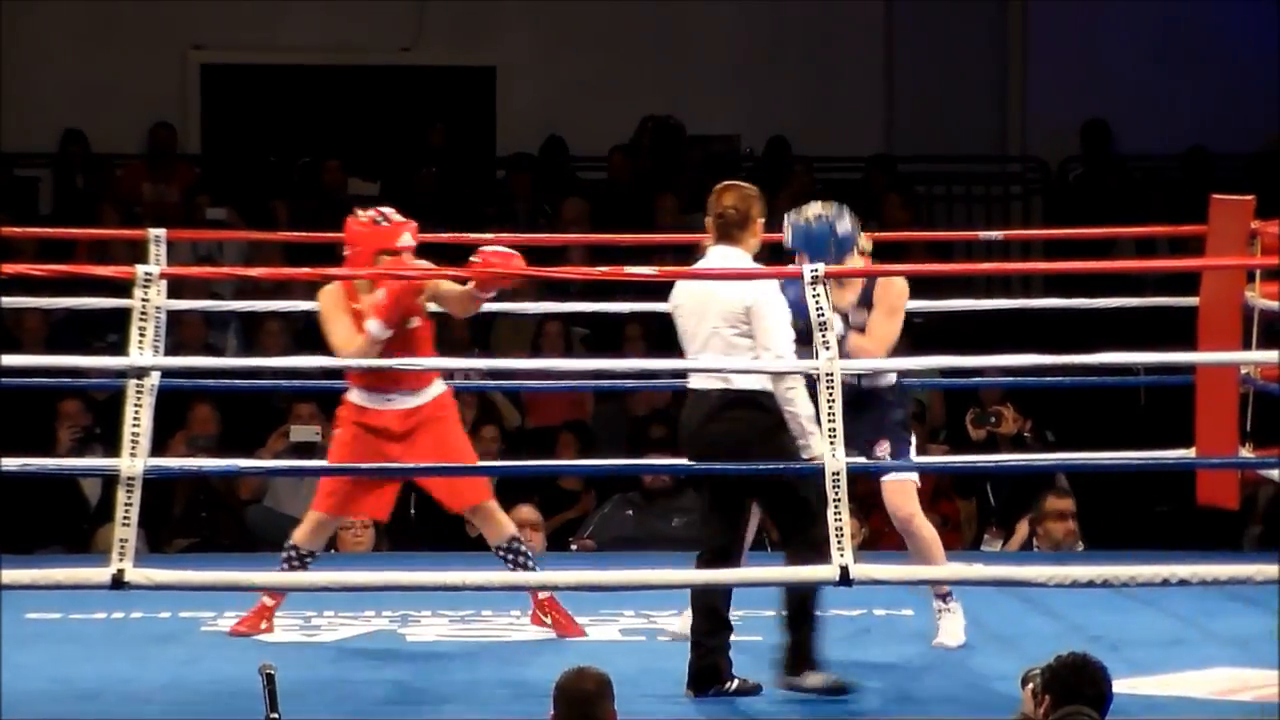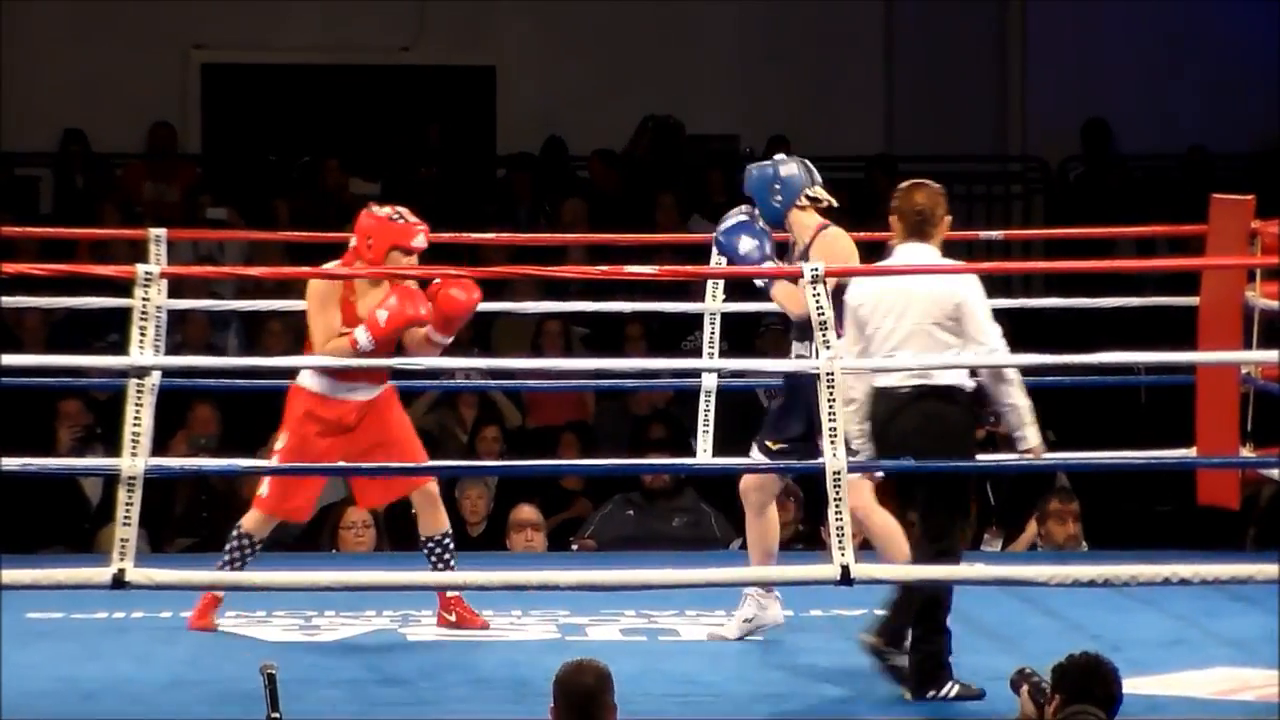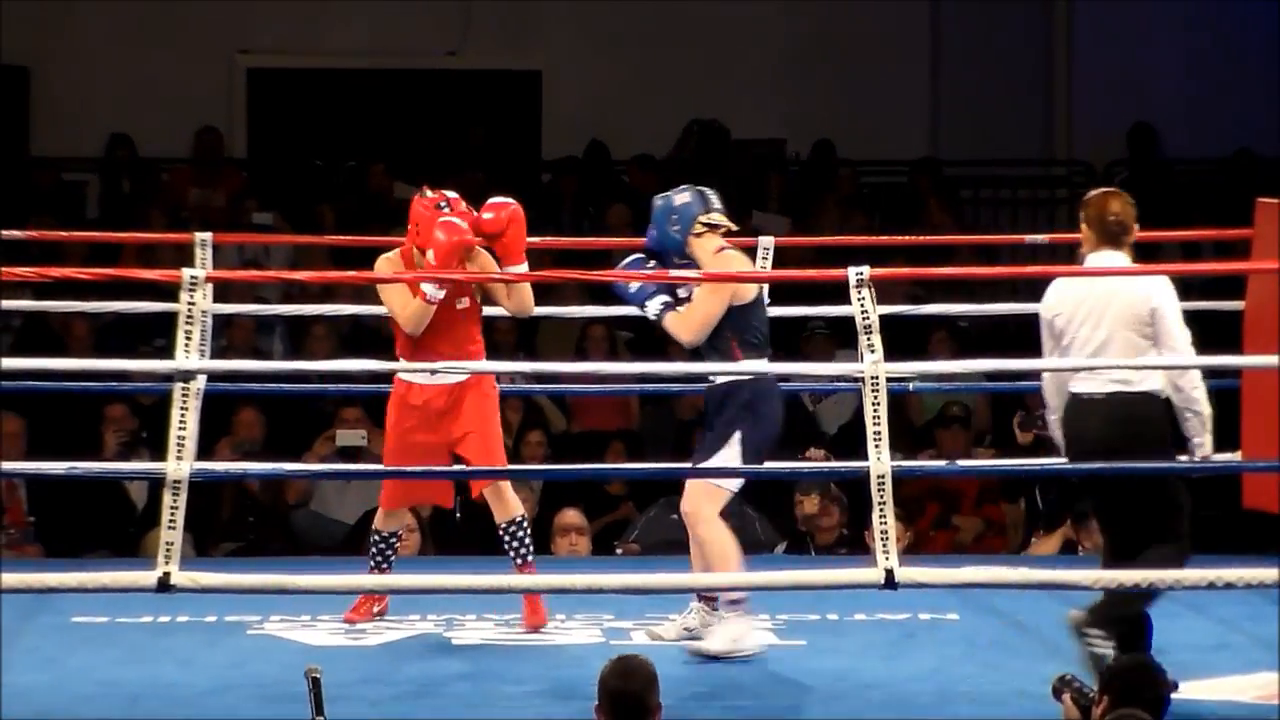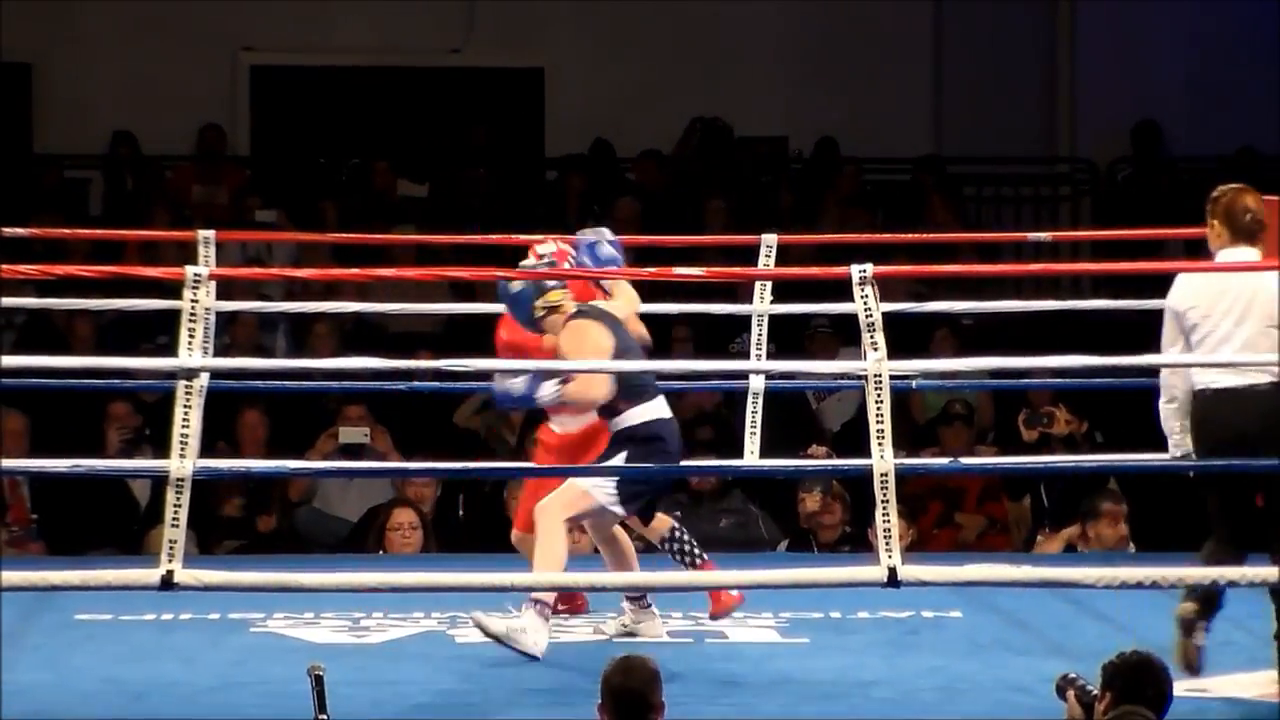
dt=0.5s
person 1, frame 1
left shoulder: (685, 286)
right shoulder: (757, 281)
right elbow: (782, 367)
right wrist: (811, 440)
left hip: (700, 416)
right hip: (747, 418)
left knee: (719, 545)
right knee: (809, 533)
left ankle: (709, 669)
right ankle: (799, 662)
person 1, frame 2
left shoulder: (864, 283)
right shoulder: (957, 279)
left elbow: (851, 372)
right elbow: (993, 361)
left wrist: (862, 444)
right wrist: (1026, 430)
left hip: (888, 413)
right hip: (941, 412)
left knee: (936, 534)
right knee: (940, 541)
left ankle: (892, 633)
right ankle: (928, 673)
person 1, frame 3
left shoulder: (1059, 291)
right shoulder: (1151, 285)
left elbow: (1052, 379)
right elbow: (1181, 367)
left wrist: (1068, 441)
right wrist: (1201, 437)
left hip: (1084, 421)
right hip: (1138, 418)
left knee: (1122, 543)
right knee: (1169, 541)
left ankle: (1130, 657)
right ankle: (1103, 622)
person 1, frame 4
left shoulder: (1188, 285)
left elbow: (1172, 369)
left wrist: (1179, 438)
left hip: (1215, 413)
left knee: (1228, 530)
left ankle: (1195, 608)
person 2, frame 1
left shoulder: (887, 284)
right shoulder: (810, 283)
left elbow: (874, 352)
left hip: (878, 403)
left knee: (903, 510)
left ankle: (946, 604)
person 2, frame 2
left shoulder: (831, 240)
right shoulder: (801, 244)
left elbow: (799, 306)
left wrist: (761, 265)
right wrist: (759, 263)
right hip: (804, 381)
left knee: (857, 503)
right knee: (755, 486)
right ankle: (762, 602)
person 2, frame 3
left shoulder: (726, 262)
right shoulder: (719, 265)
left elbow: (692, 333)
left wrist: (652, 298)
right wrist: (668, 290)
left hip: (748, 399)
right hip: (734, 398)
left knee: (696, 507)
right knee: (698, 506)
left ankle: (738, 620)
right ankle: (705, 611)
person 2, frame 4
left shoulder: (574, 333)
right shoulder: (603, 307)
left elbow: (599, 390)
right elbow: (627, 300)
left wrist: (543, 390)
right wrist: (610, 267)
left hip: (646, 441)
right hip: (654, 435)
left knee: (551, 510)
right knee: (601, 519)
left ankle: (533, 623)
right ankle: (640, 612)
person 3, frame 1
left shoulder: (417, 274)
right shoulder: (334, 296)
left elbow: (461, 305)
right elbow: (352, 356)
left wrist: (483, 284)
right wrist: (385, 309)
left hip: (427, 411)
right hip: (367, 416)
left knee: (481, 505)
right knee: (322, 515)
left ankle: (544, 600)
right ankle: (268, 603)
person 3, frame 2
left shoulder: (404, 287)
right shoulder: (329, 281)
left elbow: (422, 354)
right elbow: (326, 354)
left wrist: (443, 326)
right wrist: (381, 325)
left hip: (374, 402)
right hip: (316, 403)
left knee: (427, 493)
right knee: (270, 505)
left ankle: (449, 601)
right ankle: (215, 595)
person 3, frame 3
left shoulder: (473, 259)
right shoulder: (391, 264)
left elbow: (522, 307)
right elbow: (411, 323)
left wrist: (512, 251)
right wrist: (438, 269)
left hip: (470, 385)
right hip: (416, 391)
left knee: (495, 483)
right knee: (395, 497)
left ankle: (528, 587)
right ankle: (375, 592)
person 3, frame 4
left shoulder: (590, 309)
right shoulder: (526, 323)
left elbow: (639, 338)
right wrist: (512, 353)
left hip: (607, 423)
right hip: (560, 434)
right knee: (524, 535)
right ankle: (567, 593)
